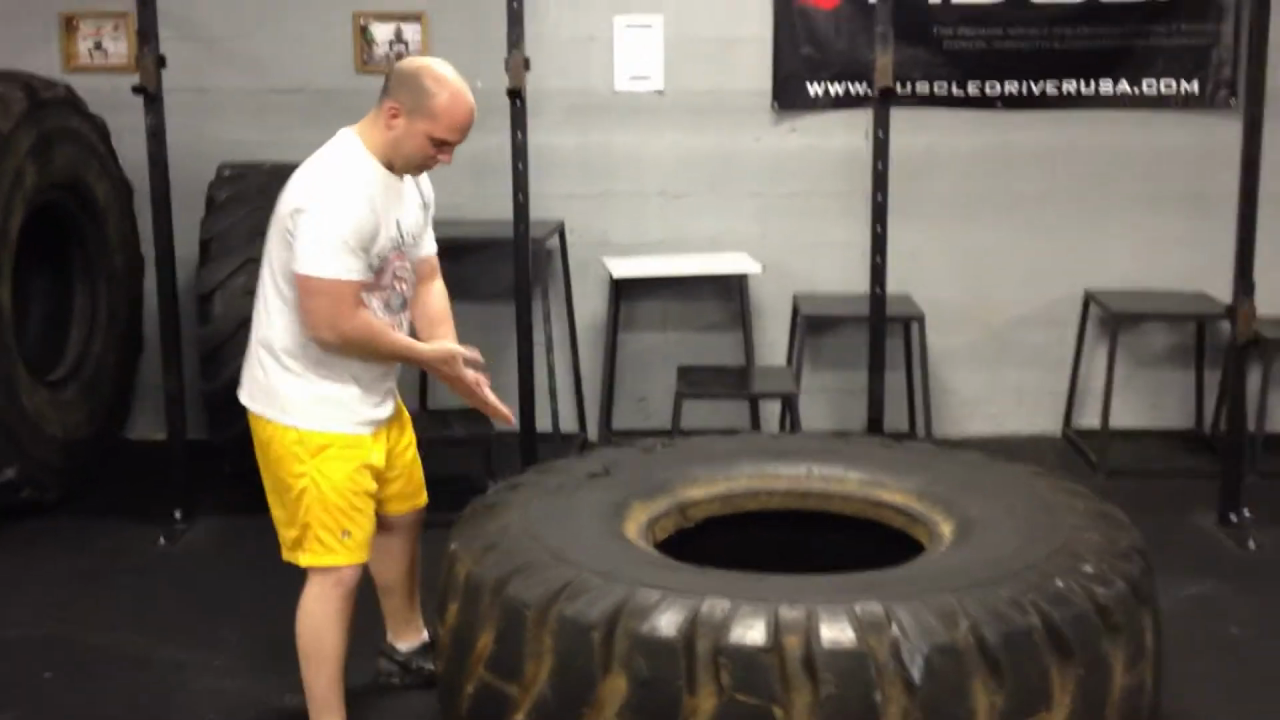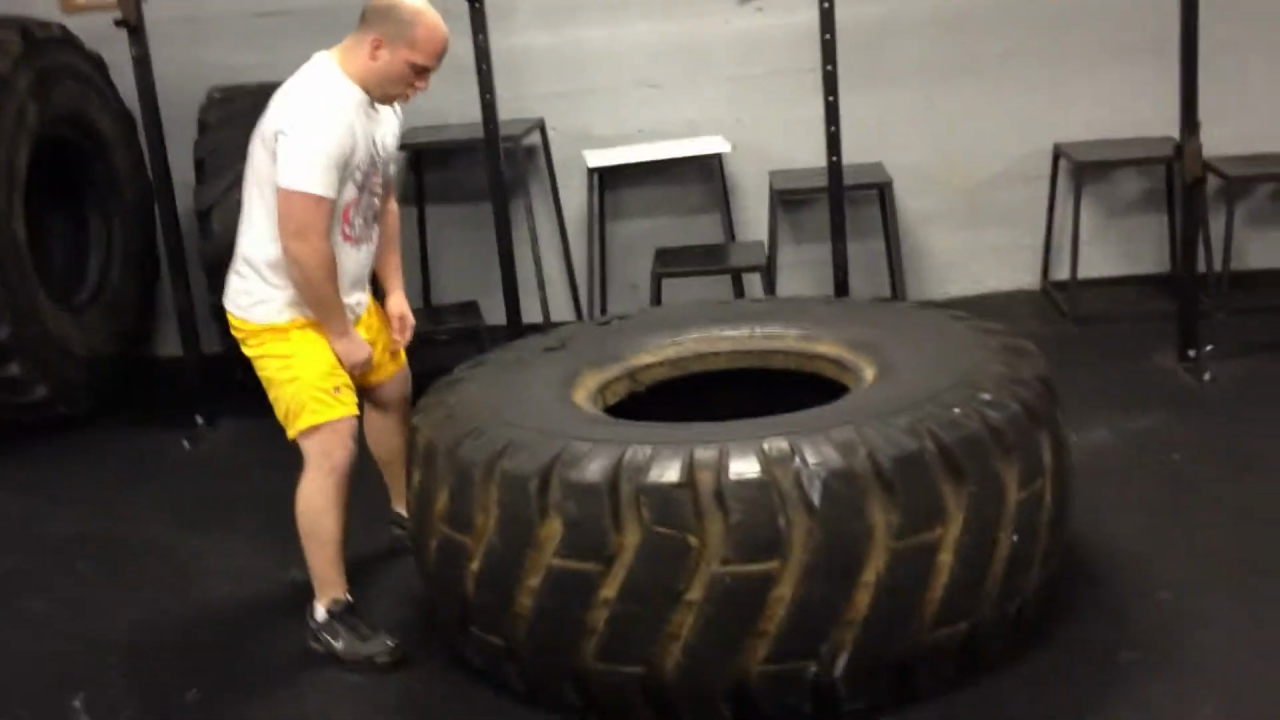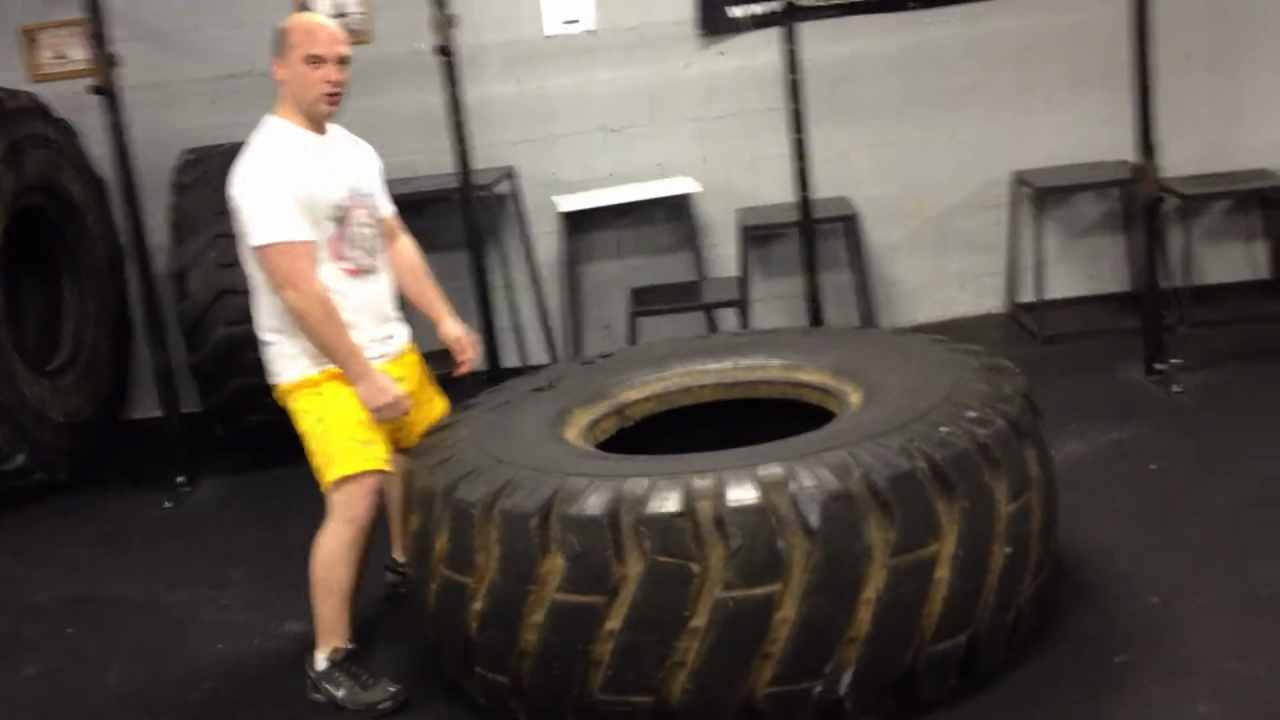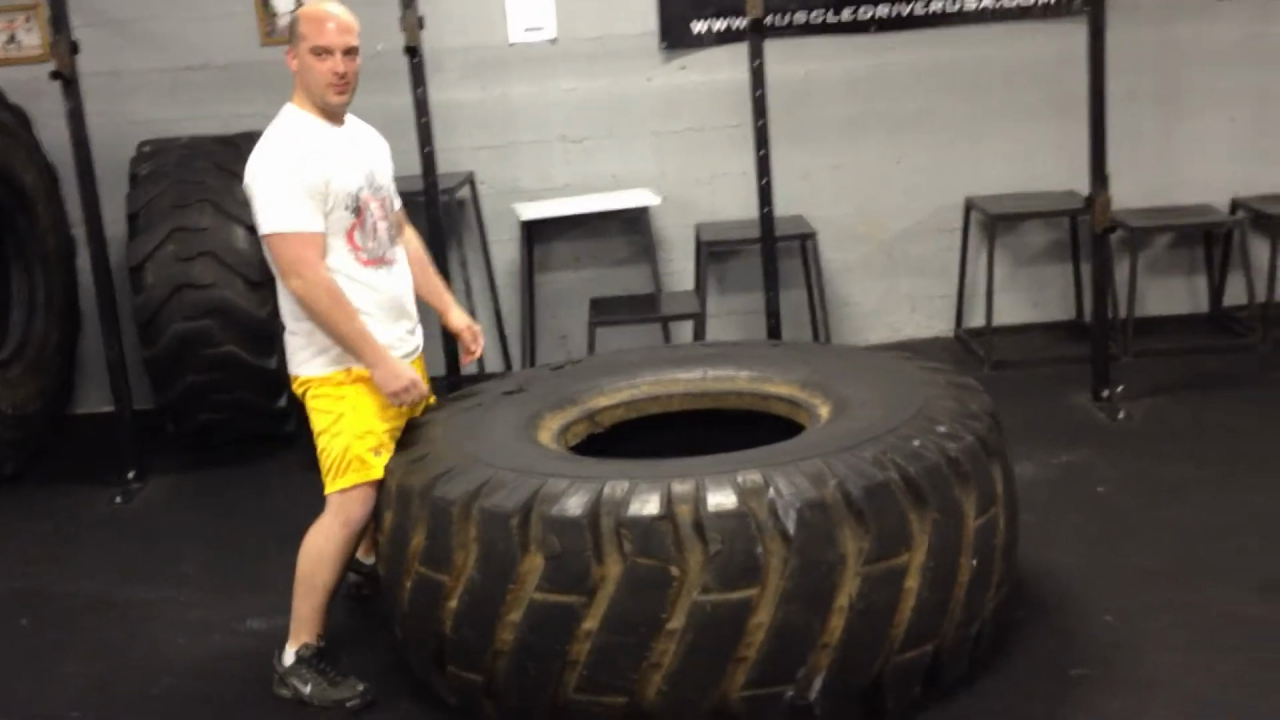
dt=1s
person 1, frame 1
left shoulder: (409, 180)
right shoulder: (335, 193)
left elbow: (424, 280)
right elbow: (334, 323)
left wrist: (453, 360)
right wrist: (426, 356)
left hip: (374, 398)
right hip: (310, 412)
left knee: (402, 517)
right knee: (337, 569)
left ankle: (407, 646)
person 1, frame 2
left shoulder: (378, 101)
right shoulder: (317, 112)
left elbow: (383, 201)
right elbow: (303, 242)
left wrist: (393, 290)
right wrist: (339, 335)
left hip: (345, 296)
right hip: (283, 308)
left knee: (394, 388)
right knee: (332, 450)
left ankle: (406, 511)
right ankle: (330, 612)
person 1, frame 3
left shoulder: (351, 149)
right shoulder: (269, 165)
left elbow: (395, 241)
right elbow: (298, 289)
left wrist: (446, 319)
right wrist: (363, 377)
left hip: (389, 346)
right hip: (323, 368)
left knee: (421, 447)
right knee: (356, 500)
left ankle: (407, 560)
right ankle: (331, 662)
person 1, frame 4
left shoulder: (366, 138)
right shoulder: (287, 155)
right elbow: (306, 278)
left wrist: (450, 310)
right wrist: (377, 363)
left hip: (401, 348)
right hip: (345, 365)
right knee: (352, 502)
left ankle: (369, 564)
right ankle: (299, 657)
